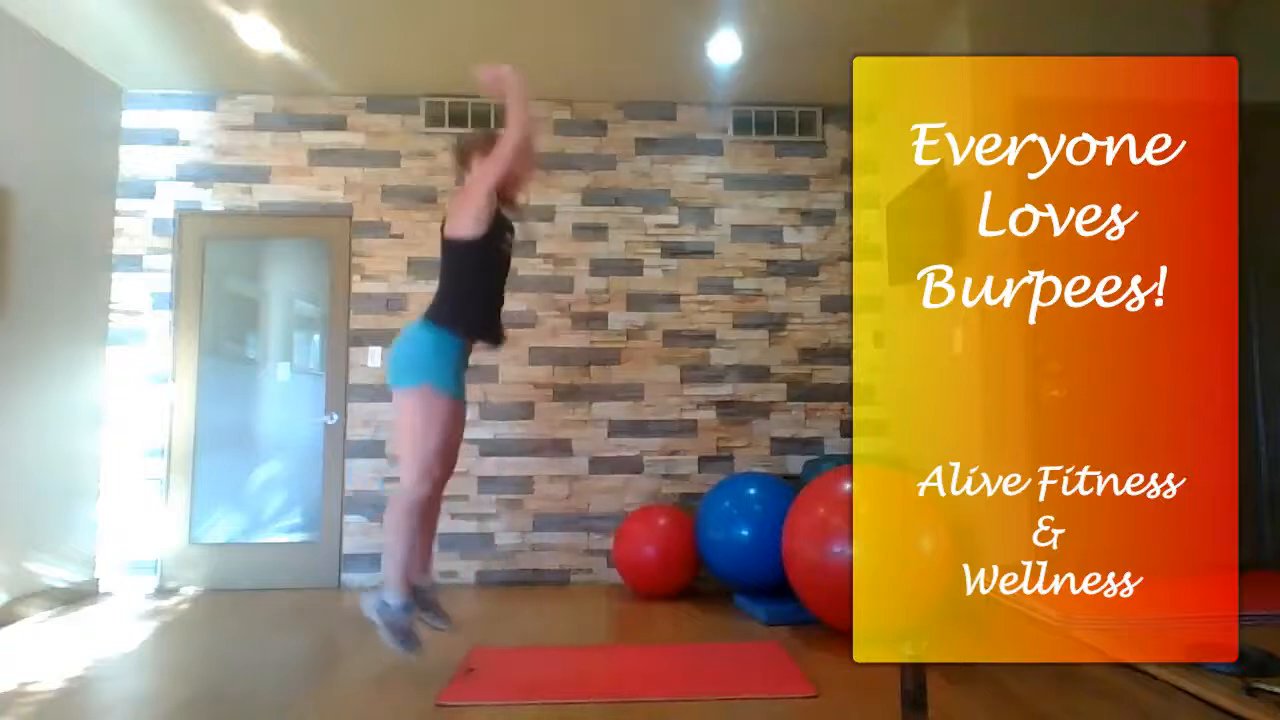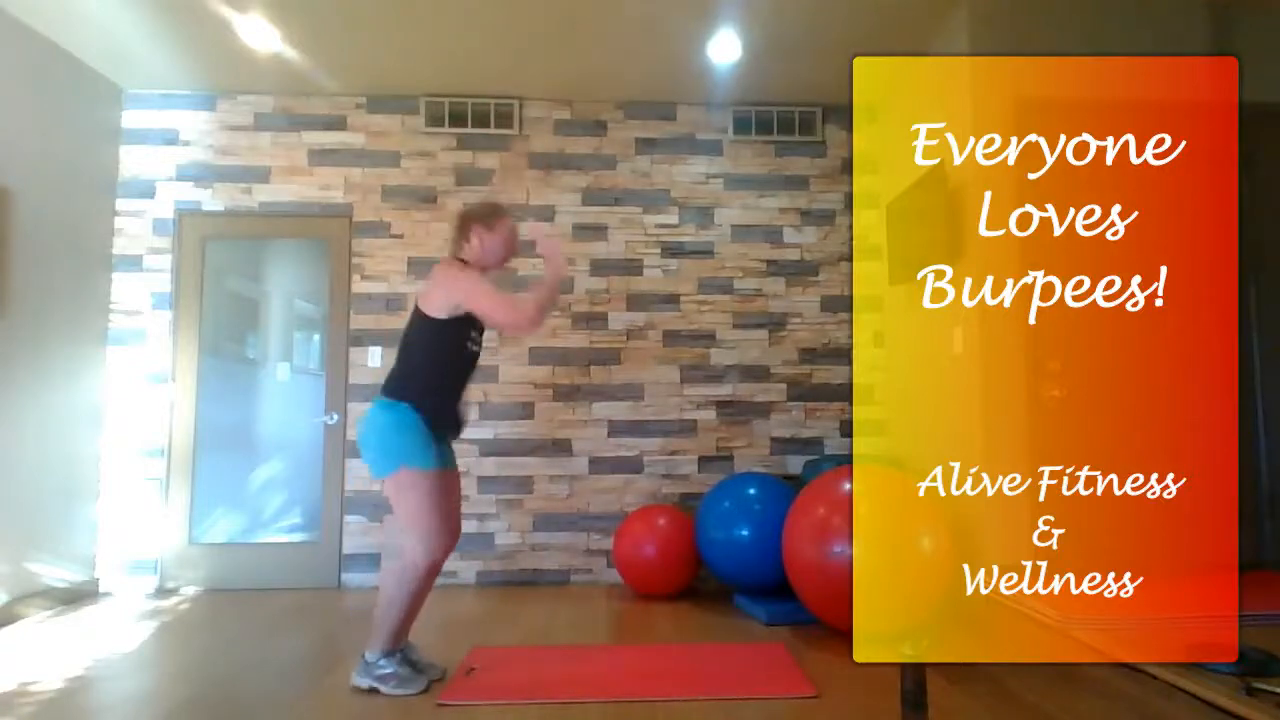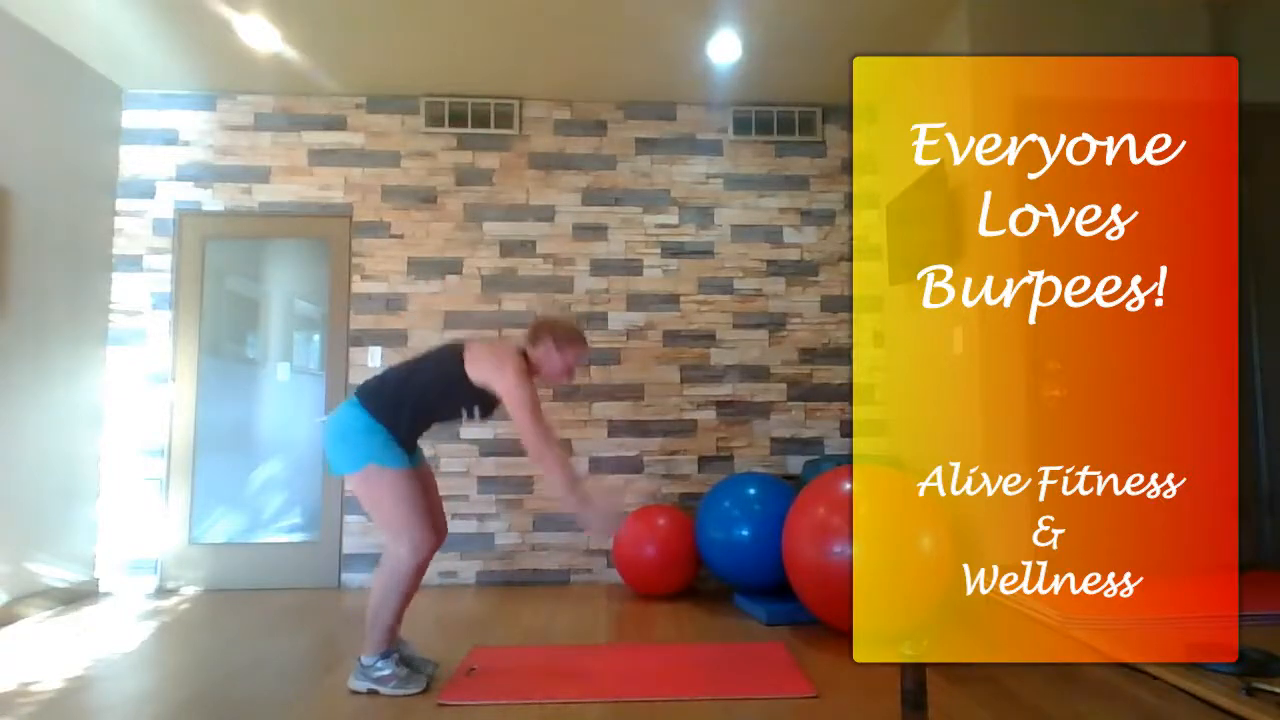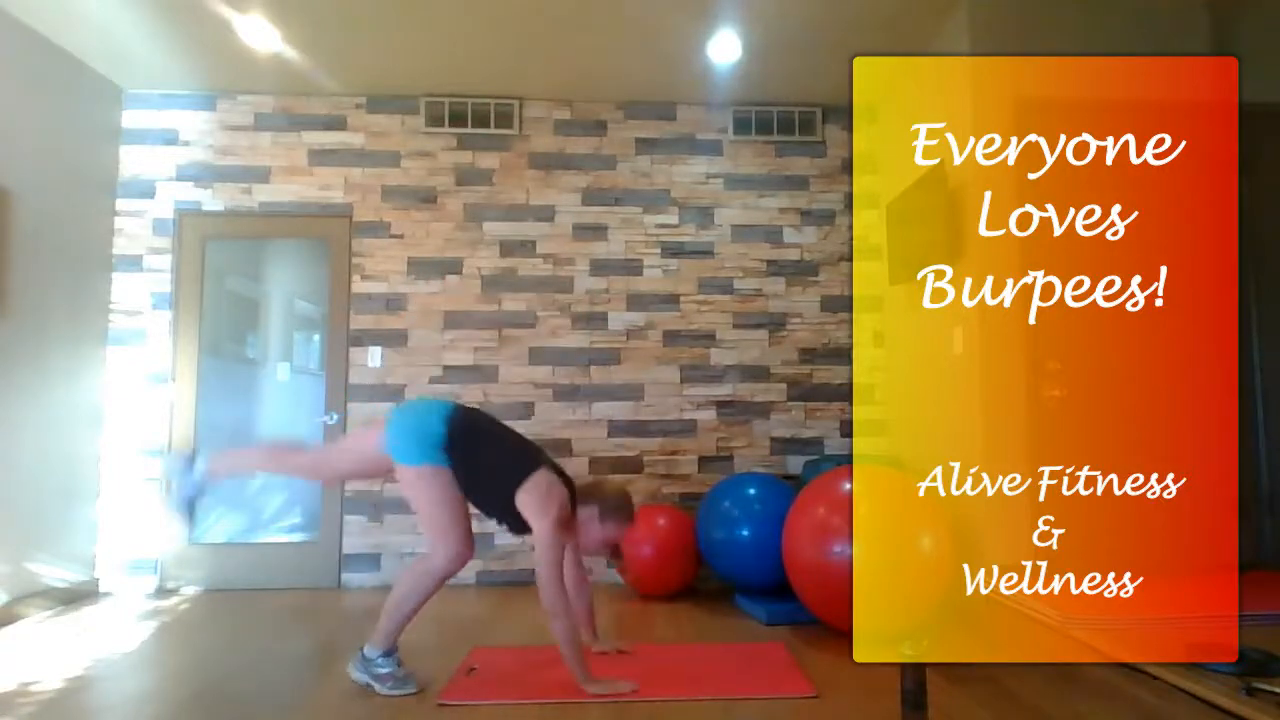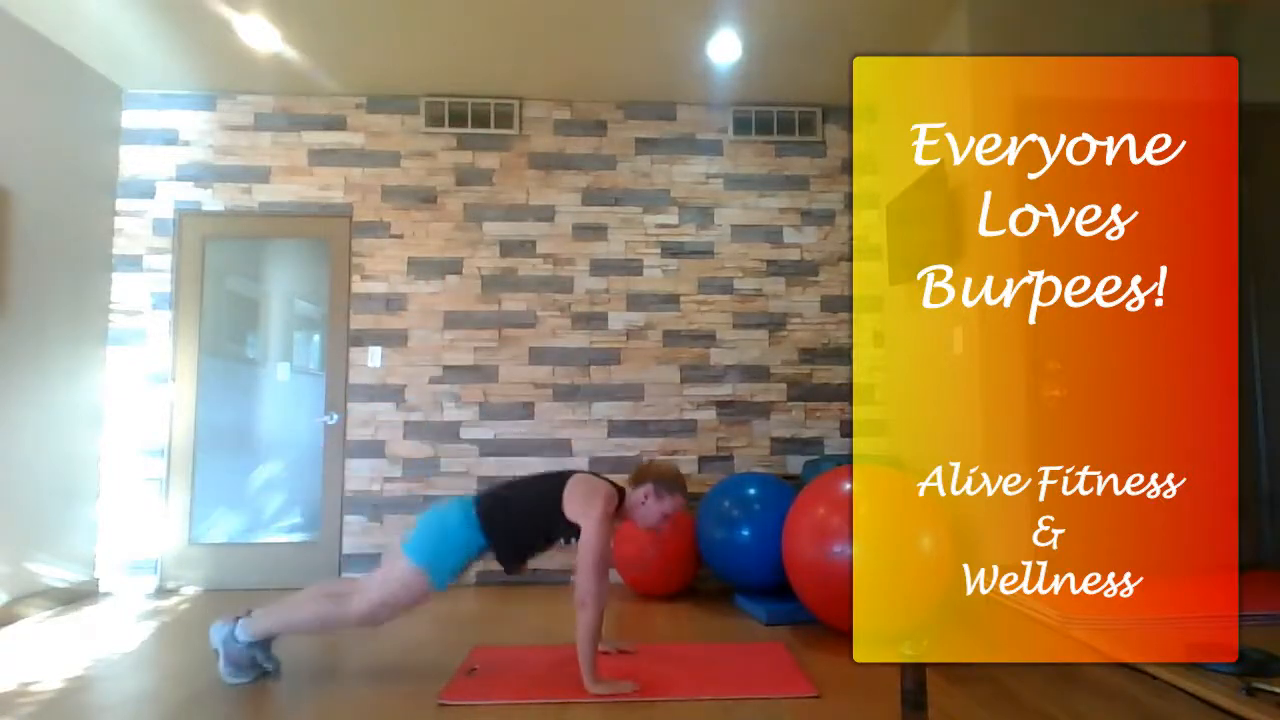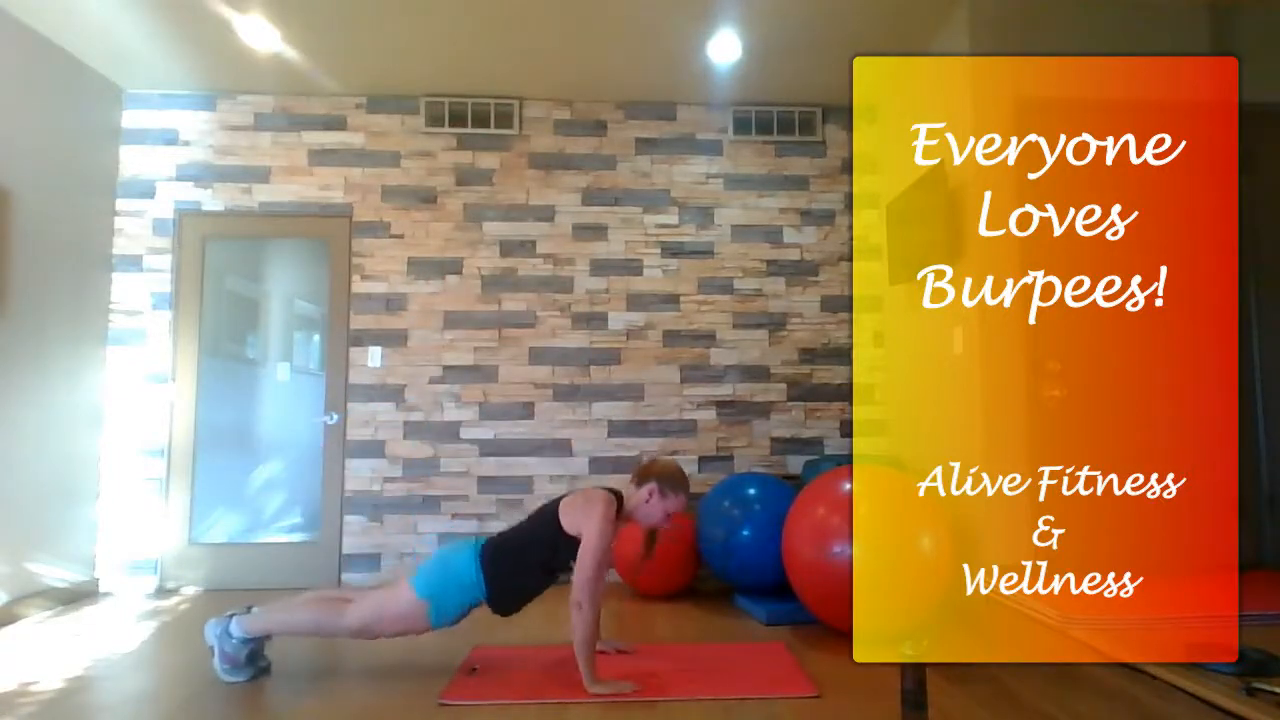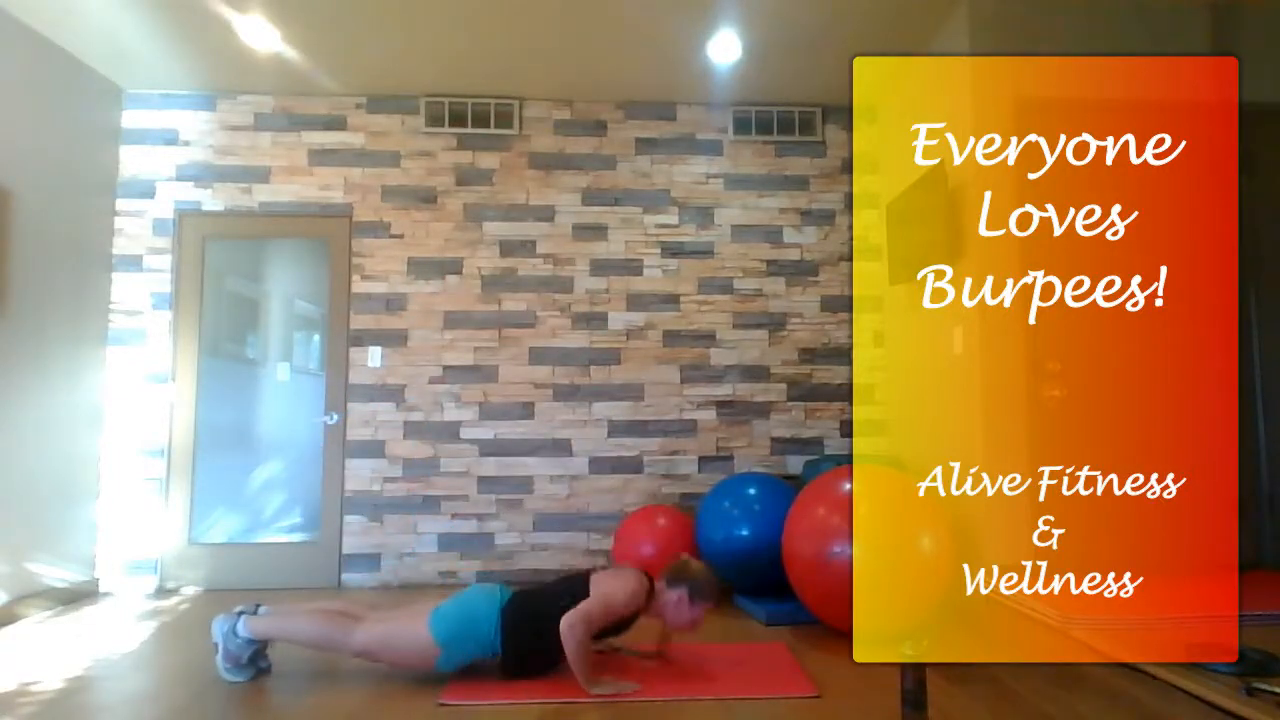
dt=0.4s
person 1, frame 1
left shoulder: (486, 206)
right shoulder: (475, 203)
left elbow: (523, 160)
right elbow: (518, 142)
left wrist: (510, 96)
right wrist: (513, 90)
left hip: (446, 352)
right hip: (432, 349)
left knee: (435, 477)
right knee: (421, 478)
left ankle: (415, 583)
right ankle: (391, 596)
person 1, frame 2
left shoulder: (466, 286)
right shoulder: (455, 279)
left elbow: (516, 312)
right elbow: (524, 320)
left wrist: (549, 280)
right wrist: (555, 274)
left hip: (427, 424)
right hip: (398, 423)
left knee: (439, 540)
right knee: (425, 547)
left ankle: (393, 647)
right ankle: (374, 660)
person 1, frame 3
left shoulder: (512, 368)
right shoulder: (508, 367)
left elbow: (542, 441)
right elbow: (540, 451)
left wrist: (581, 498)
right wrist: (586, 508)
left hip: (390, 434)
right hip: (363, 429)
left knee: (431, 535)
right knee: (413, 544)
left ankle: (388, 644)
right ankle: (371, 663)
person 1, frame 4
left shoulder: (566, 504)
right shoulder: (551, 513)
left elbow: (575, 574)
right elbow: (554, 602)
left wrist: (593, 639)
right wrist: (586, 678)
left hip: (426, 423)
right hip: (429, 433)
left knee: (311, 463)
right knee: (452, 552)
left ankle: (200, 469)
right ankle: (375, 657)
person 1, frame 5
left shoulder: (607, 500)
right shoulder: (601, 505)
left elbow: (588, 579)
right elbow: (588, 596)
left wrist: (597, 641)
right wrist: (592, 679)
left hip: (464, 525)
right hip: (460, 529)
left knee: (363, 597)
right knee: (360, 607)
left ankle: (254, 632)
right ankle: (240, 633)
person 1, frame 6
left shoulder: (605, 508)
right shoulder: (602, 513)
left elbow: (587, 586)
right elbow: (583, 599)
left wrist: (593, 641)
right wrist: (591, 679)
left hip: (471, 566)
right hip: (467, 575)
left knee: (359, 603)
right knee: (353, 621)
left ankle: (248, 620)
right ankle: (238, 629)
person 1, frame 7
left shoulder: (632, 580)
right shoulder: (632, 590)
right elbow: (570, 626)
left wrist: (598, 643)
right wrist: (591, 682)
left hip: (494, 606)
right hip: (487, 625)
left knee: (368, 618)
right knee: (359, 637)
left ankle: (257, 616)
right ankle: (243, 629)
